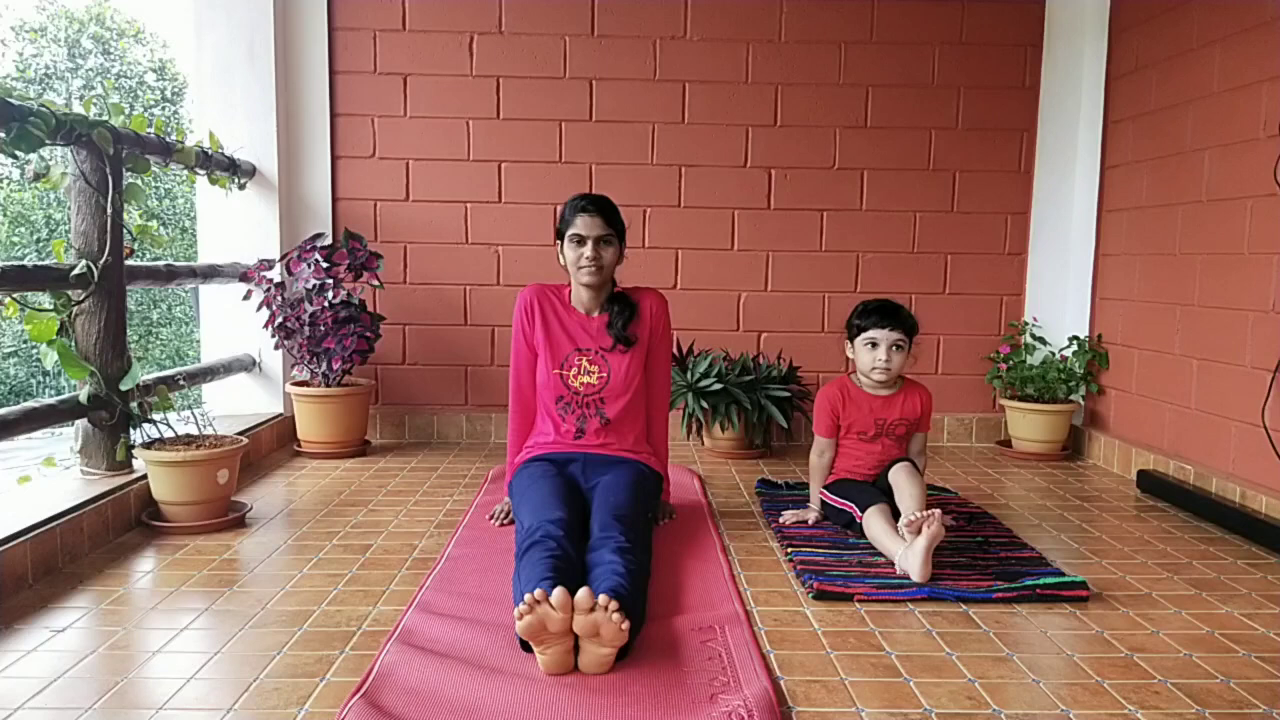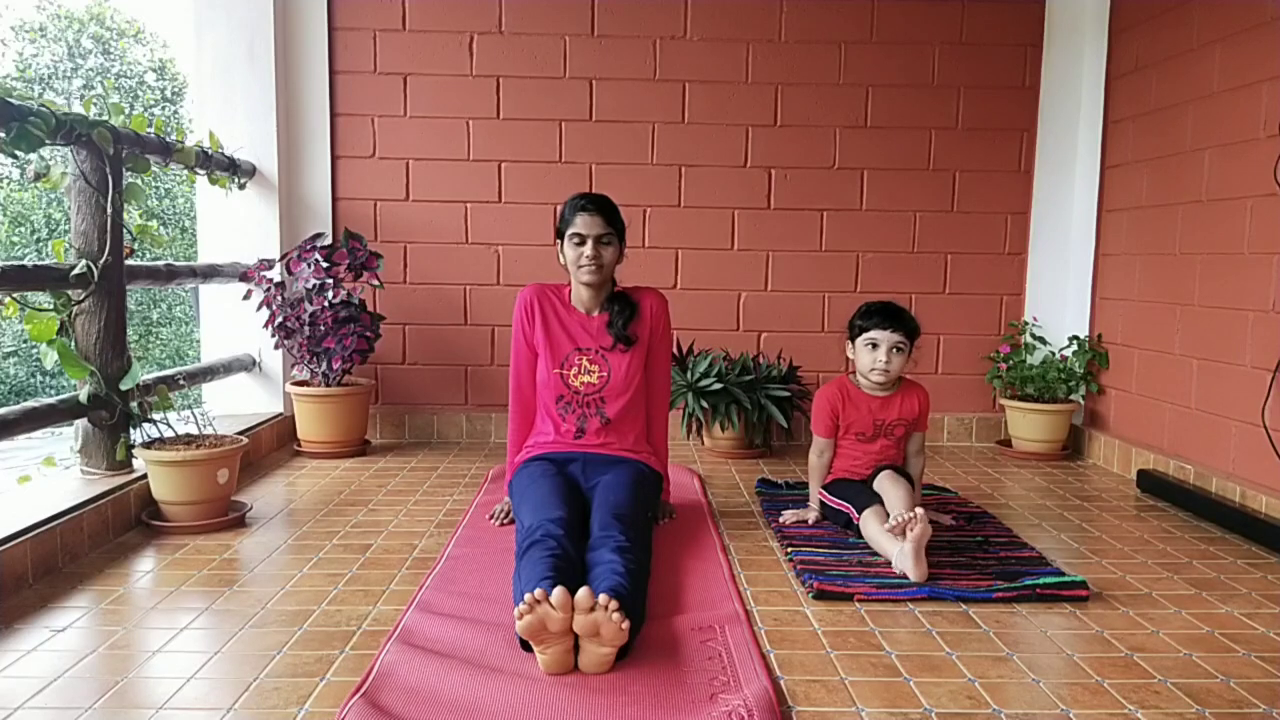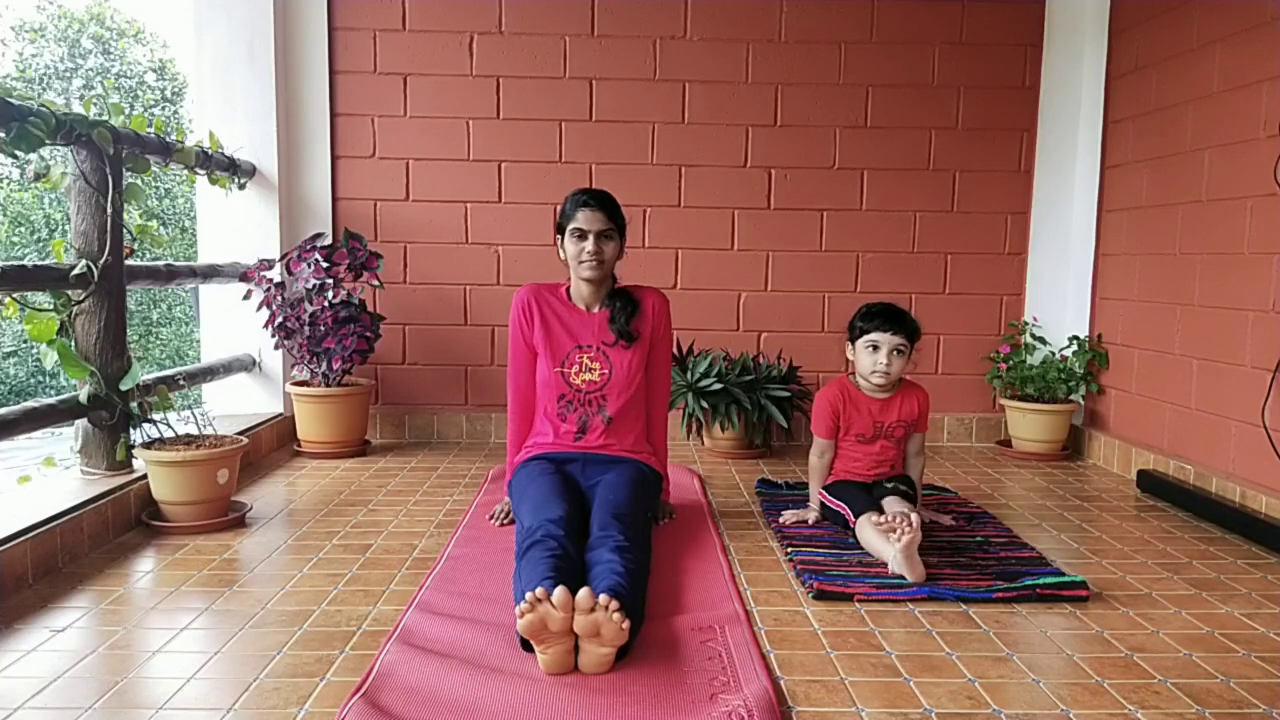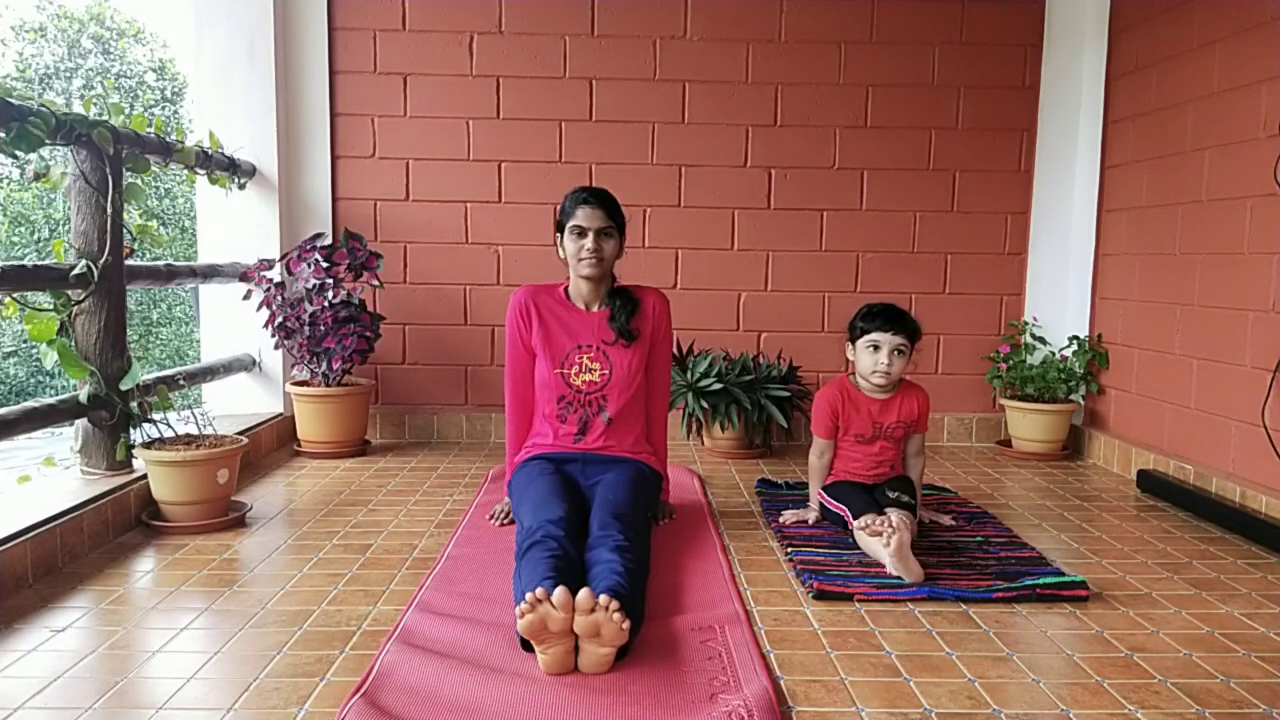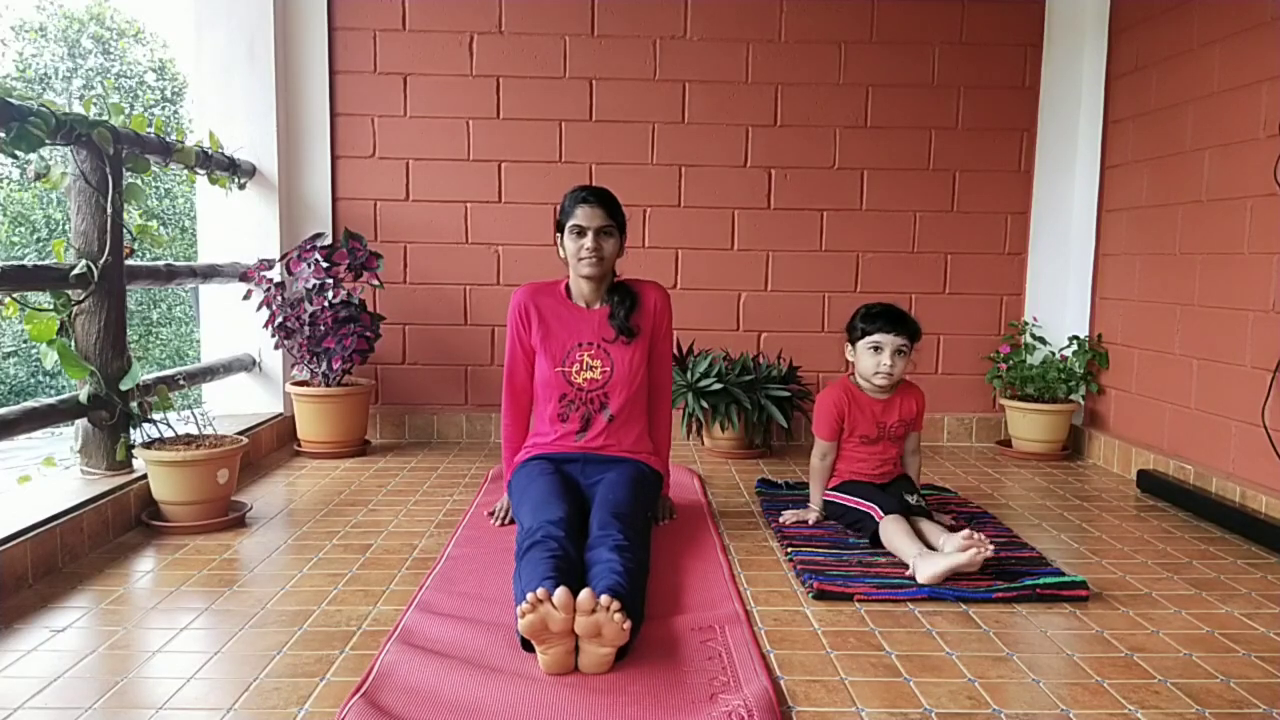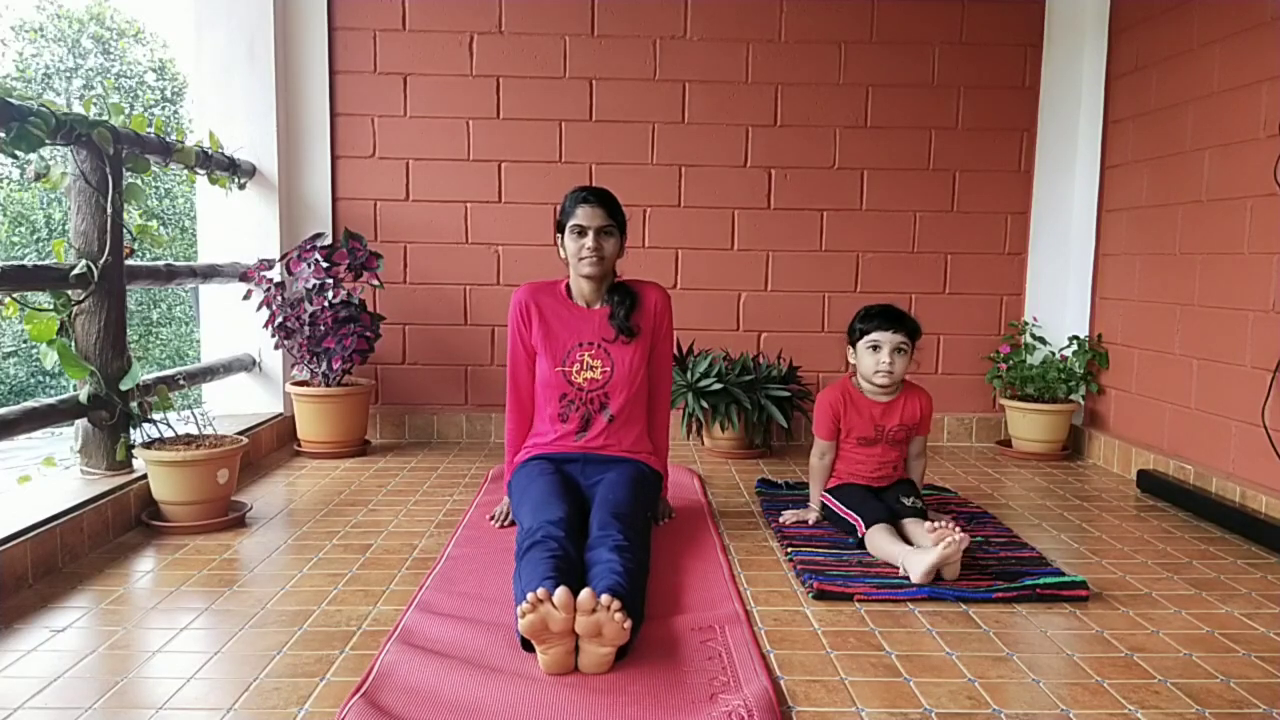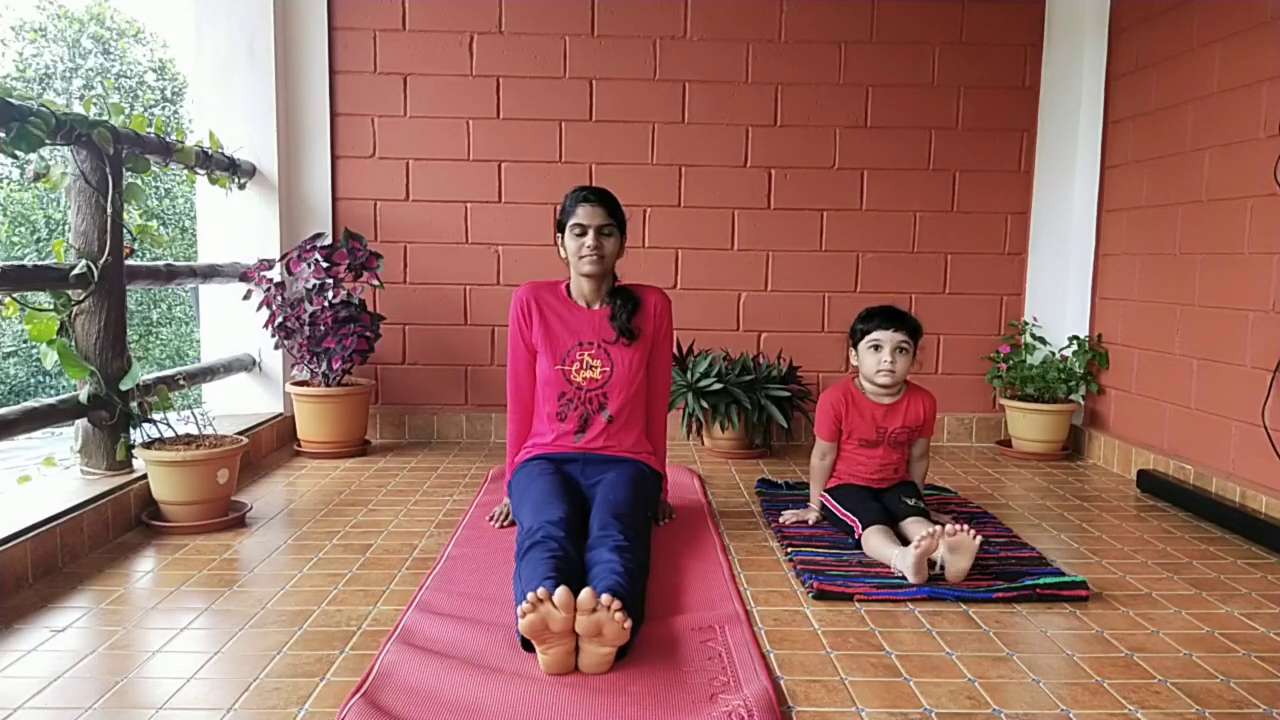
dt=0.3s
person 1, frame 1
left shoulder: (649, 307)
right shoulder: (534, 304)
left elbow: (657, 404)
right elbow: (522, 401)
left wrist: (659, 486)
right wrist: (514, 482)
left hip: (623, 463)
right hip: (547, 460)
left knee: (614, 532)
right knee: (547, 529)
left ankle: (609, 623)
right ankle: (546, 627)
person 1, frame 2
left shoulder: (649, 307)
right shoulder: (534, 303)
left elbow: (658, 403)
right elbow: (522, 401)
left wrist: (659, 487)
right wrist: (515, 481)
left hip: (624, 462)
right hip: (547, 459)
left knee: (615, 532)
right knee: (547, 528)
left ankle: (607, 624)
right ankle: (549, 625)
person 1, frame 3
left shoulder: (650, 306)
right shoulder: (531, 303)
left elbow: (657, 403)
right elbow: (521, 402)
left wrist: (659, 487)
right wrist: (514, 480)
left hip: (623, 462)
right hip: (547, 460)
left knee: (615, 532)
right knee: (548, 527)
left ankle: (608, 623)
right ankle: (546, 624)
person 1, frame 4
left shoulder: (650, 306)
right shoulder: (528, 305)
left elbow: (657, 403)
right elbow: (518, 403)
left wrist: (659, 487)
right wrist: (515, 480)
left hip: (623, 463)
right hip: (546, 460)
left knee: (613, 532)
right knee: (548, 527)
left ankle: (606, 624)
right ankle: (548, 626)
person 1, frame 5
left shoulder: (651, 301)
right shoulder: (529, 302)
left elbow: (659, 399)
right elbow: (516, 400)
left wrist: (659, 482)
right wrist: (511, 482)
left hip: (624, 463)
right hip: (546, 460)
left knee: (614, 533)
right knee: (548, 528)
left ankle: (607, 622)
right ankle: (547, 625)
person 1, frame 6
left shoulder: (651, 302)
right shoulder: (530, 302)
left elbow: (658, 399)
right elbow: (520, 401)
left wrist: (658, 483)
right wrist: (513, 483)
left hip: (624, 462)
right hip: (546, 460)
left knee: (614, 532)
right knee: (547, 528)
left ankle: (606, 625)
right ankle: (548, 626)
person 1, frame 7
left shoulder: (651, 305)
right shoulder: (531, 301)
left elbow: (657, 402)
right elbow: (521, 401)
left wrist: (657, 485)
right wrist: (514, 482)
left hip: (624, 463)
right hip: (546, 460)
left knee: (614, 532)
right knee: (549, 528)
left ankle: (607, 621)
right ankle: (547, 619)
person 2, frame 1
left shoulder: (918, 396)
right shoulder: (833, 395)
left elbow: (917, 454)
right elbow: (822, 453)
left wrist: (915, 500)
right wrist: (815, 505)
left hip: (889, 484)
right hip: (844, 485)
left knee: (904, 468)
right knee: (874, 505)
left ankle: (913, 529)
right ankle: (906, 555)
person 2, frame 2
left shoulder: (916, 396)
right shoulder: (832, 395)
left elbow: (915, 453)
right elbow: (820, 453)
left wrist: (914, 504)
right wrist: (815, 505)
left hip: (890, 483)
right hip: (842, 485)
left knee: (889, 476)
right knee: (871, 506)
left ankle: (906, 525)
right ankle: (903, 555)
person 2, frame 3
left shoulder: (916, 398)
right shoulder: (833, 395)
left elbow: (915, 455)
right elbow: (821, 454)
left wrist: (913, 503)
right wrist: (814, 505)
left hip: (889, 483)
right hip: (843, 485)
left knee: (897, 495)
right knee: (866, 512)
left ankle: (905, 537)
right ankle: (897, 557)
person 2, frame 4
left shoulder: (916, 398)
right shoulder: (832, 396)
left elbow: (914, 455)
right elbow: (820, 454)
left wrist: (915, 504)
right wrist: (815, 505)
left hip: (891, 483)
right hip: (843, 484)
left knee: (897, 513)
right knee: (866, 516)
left ankle: (899, 538)
right ankle: (894, 559)
person 2, frame 5
left shoulder: (913, 396)
right shoulder: (835, 398)
left elbow: (911, 453)
right elbow: (823, 456)
left wrist: (915, 497)
right wrist: (816, 506)
left hip: (892, 481)
right hip: (846, 486)
left knee: (917, 515)
right knee: (887, 512)
left ankle: (951, 546)
right ankle: (923, 560)
person 2, frame 6
left shoulder: (919, 399)
right shoulder: (834, 398)
left elbow: (916, 456)
right elbow: (822, 455)
left wrist: (913, 499)
right wrist: (814, 505)
left hip: (893, 484)
right hip: (844, 486)
left knee: (911, 518)
right knee: (874, 520)
left ankle: (941, 551)
right ankle: (911, 559)
person 2, frame 7
left shoulder: (923, 402)
right shoulder: (836, 398)
left elbow: (918, 458)
right elbow: (824, 455)
left wrist: (915, 499)
right wrist: (816, 505)
left hip: (894, 486)
right hip: (846, 487)
left knee: (916, 519)
right knee: (874, 523)
left ankle: (947, 556)
right ankle: (905, 560)
